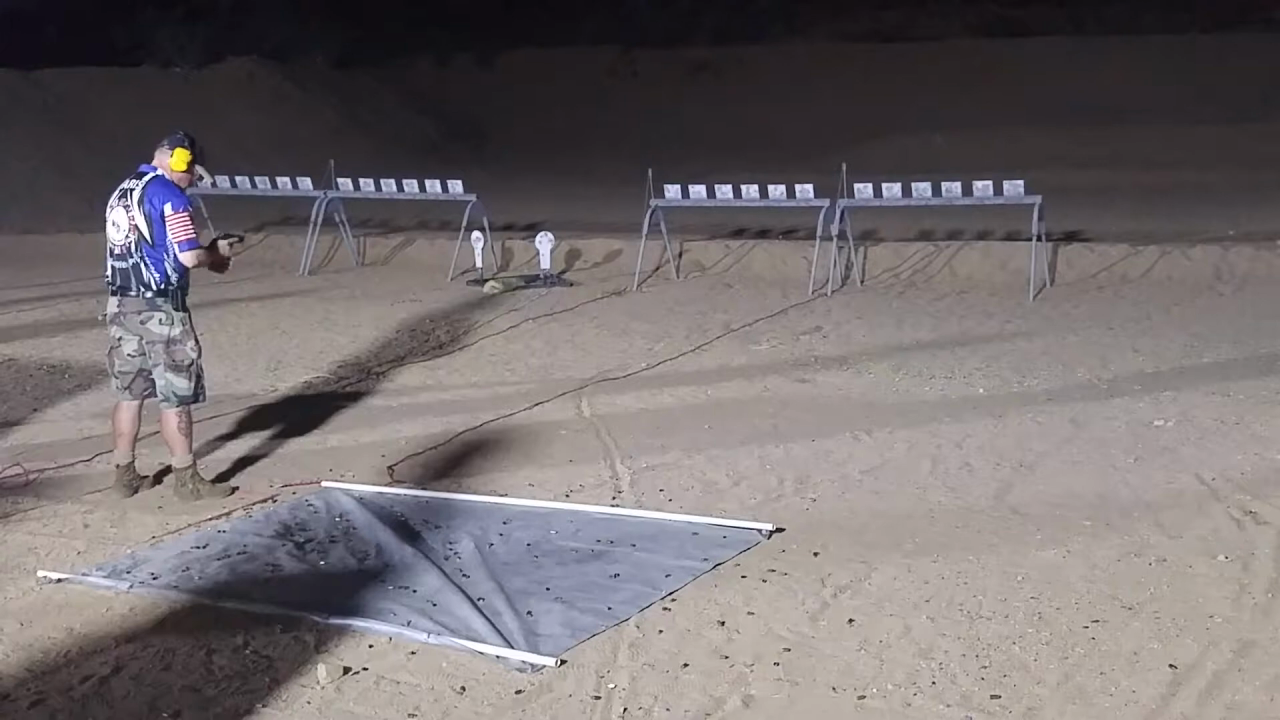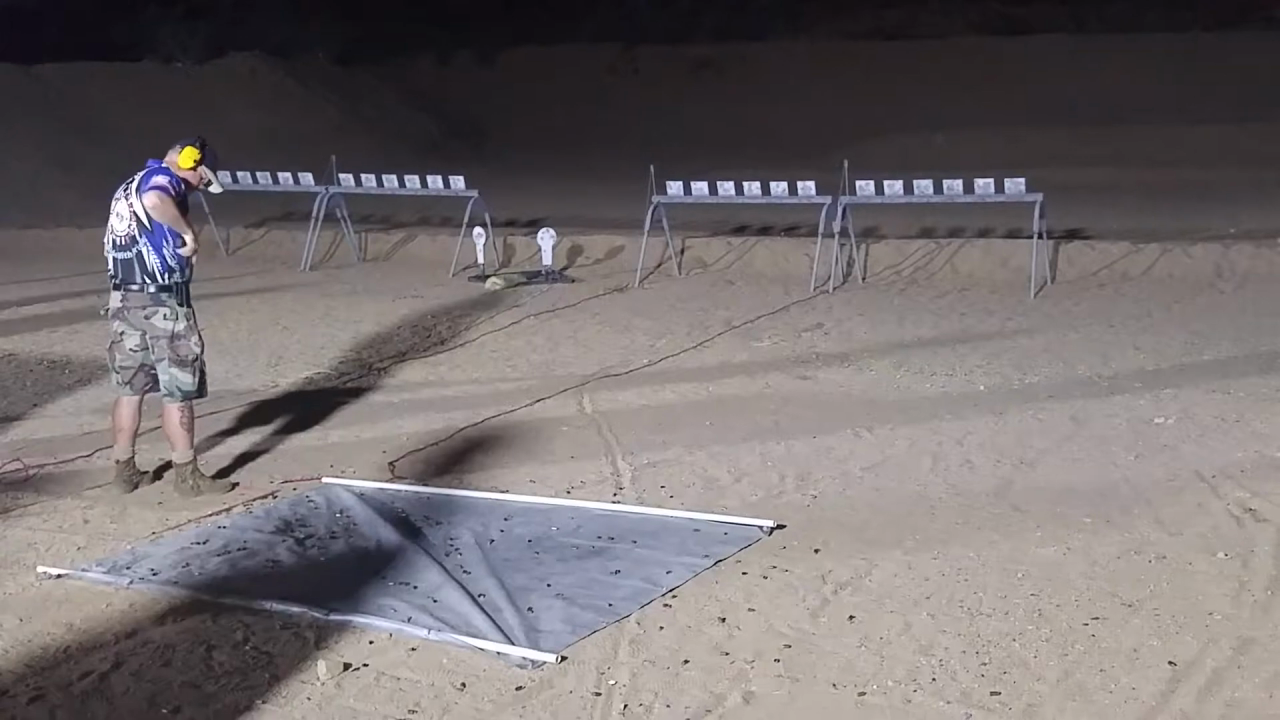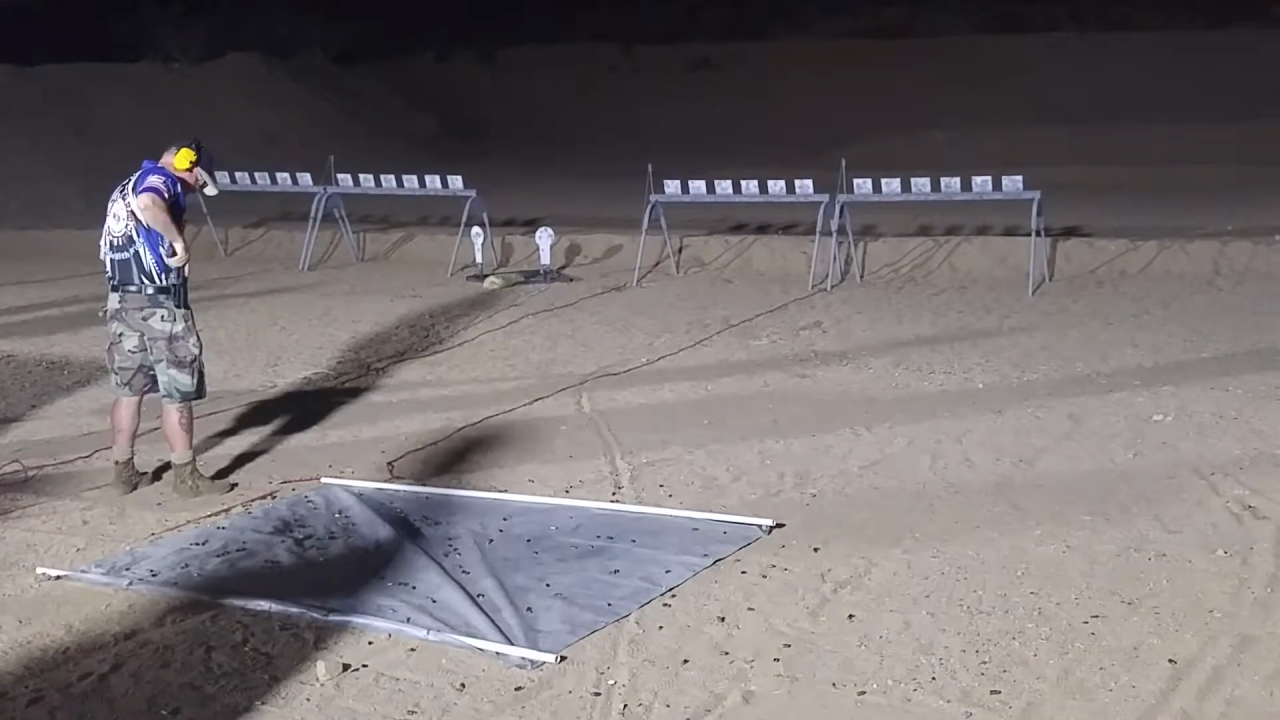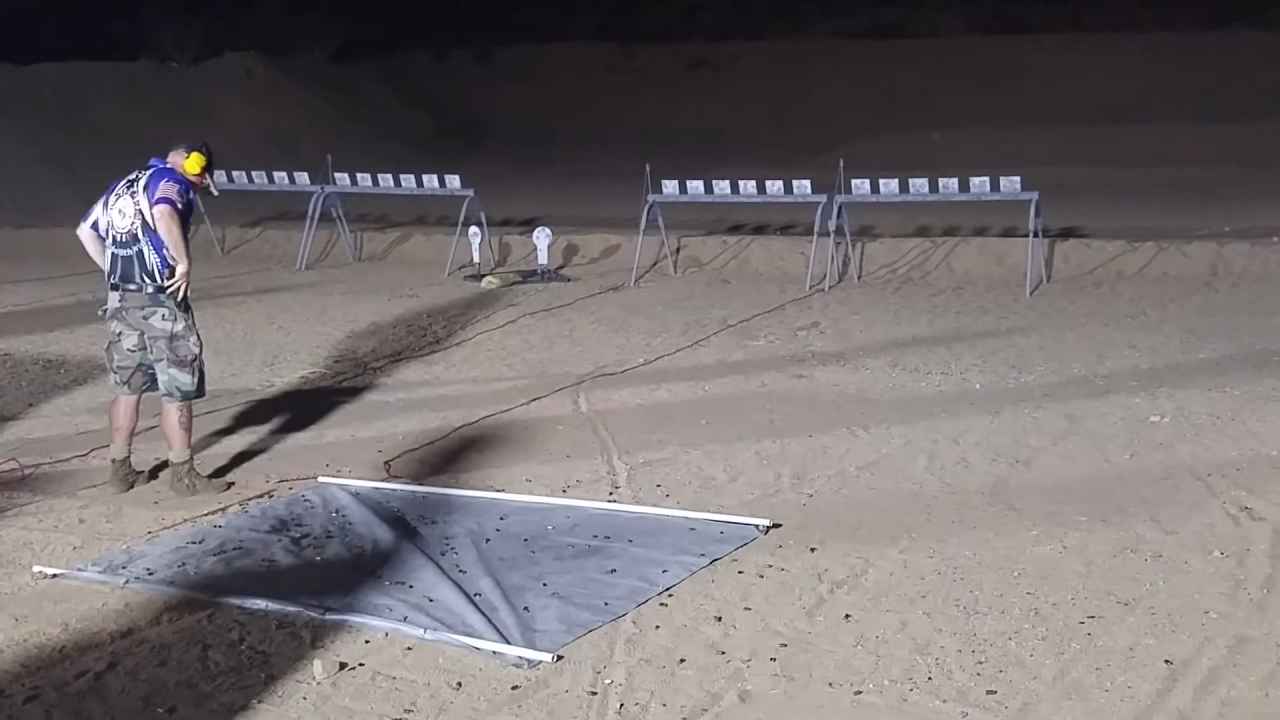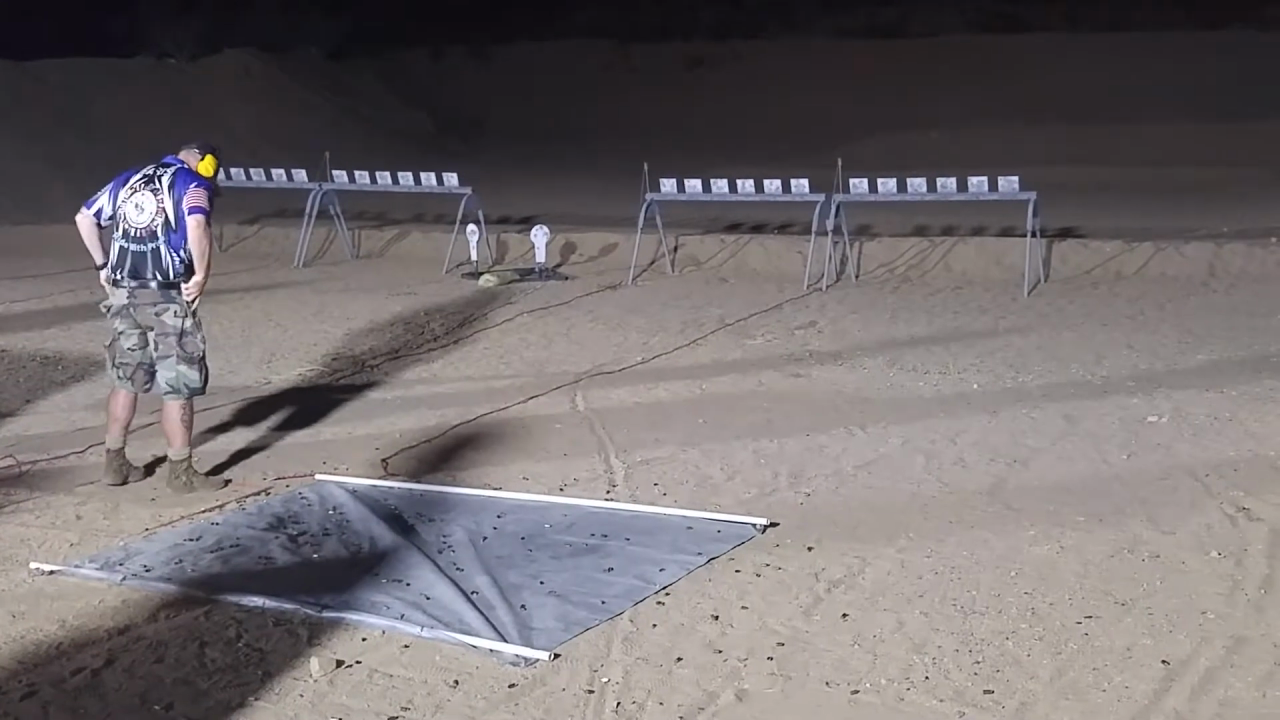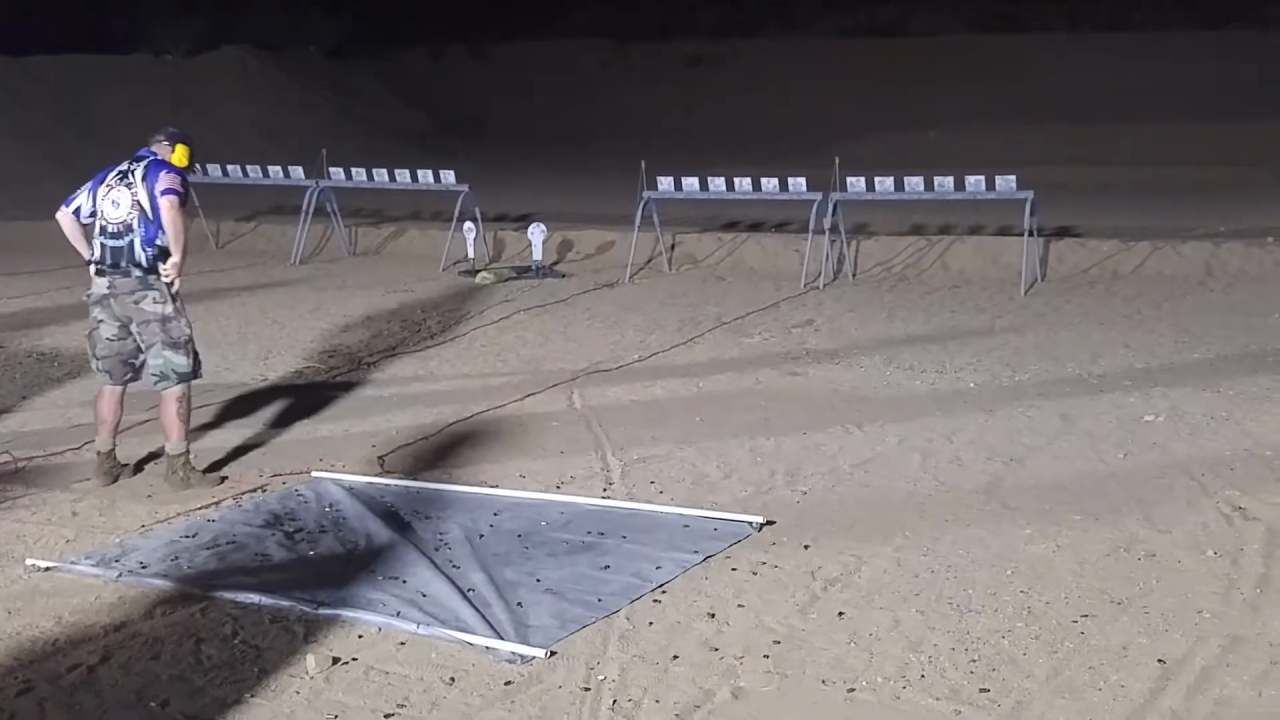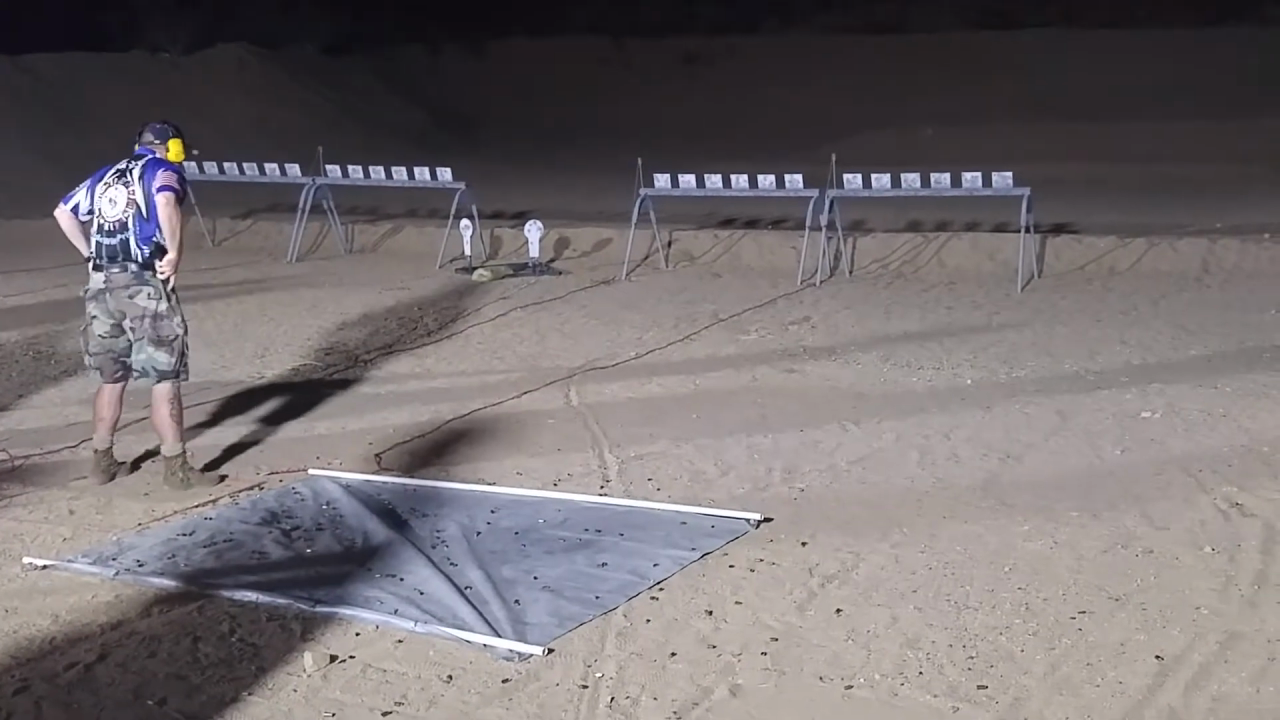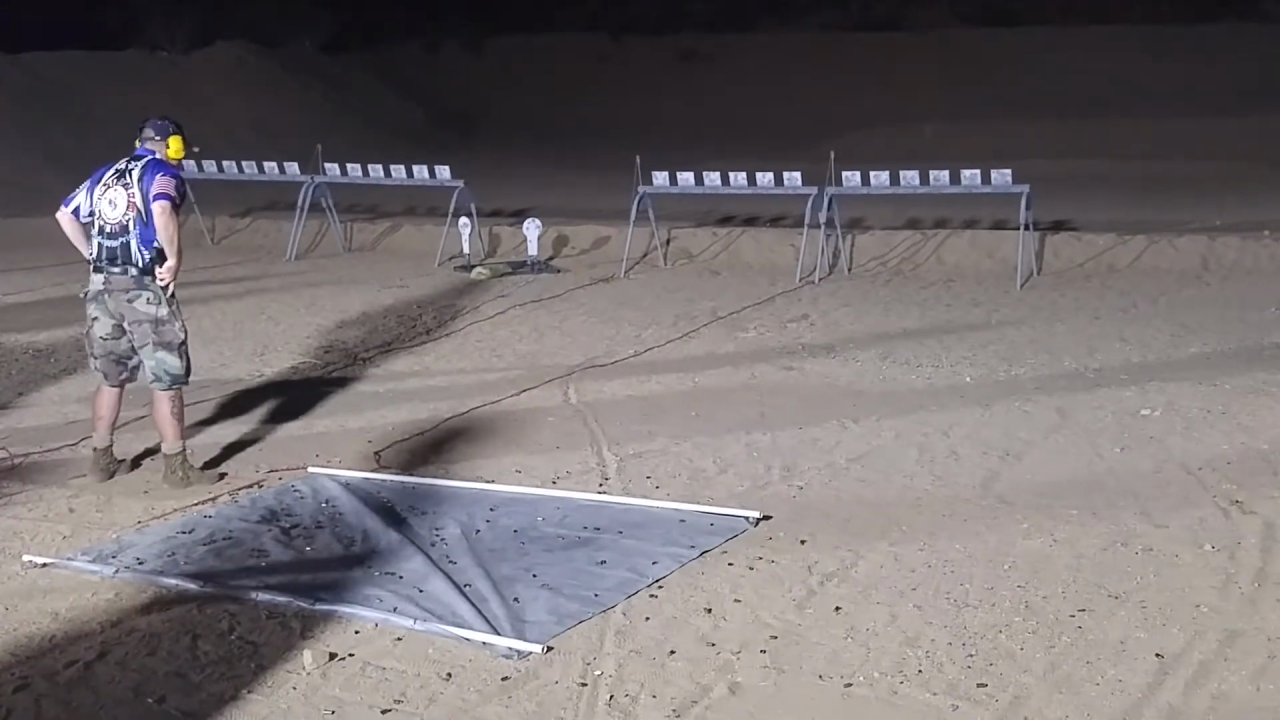
dt=0.4s
person 1, frame 1
left shoulder: (122, 191)
right shoulder: (169, 195)
right elbow: (188, 257)
left wrist: (207, 254)
right wrist: (217, 253)
left hip: (121, 303)
right hip: (160, 307)
left knee: (129, 393)
right knee: (176, 395)
left ankle: (125, 475)
right ankle: (187, 480)
person 1, frame 2
left shoulder: (129, 186)
right shoulder: (162, 178)
left elbow: (112, 243)
right elbow: (154, 203)
right wrist: (187, 232)
left hip: (122, 298)
right hip: (162, 301)
left knee: (130, 388)
right knee: (178, 390)
left ankle: (124, 470)
right ankle: (187, 476)
person 1, frame 3
left shoulder: (124, 188)
right shoulder: (160, 179)
left elbow: (106, 249)
right elbow: (148, 205)
right wrist: (179, 241)
left hip: (121, 300)
right hip: (160, 302)
left knee: (129, 389)
right knee: (177, 392)
left ankle: (124, 471)
right ankle: (186, 477)
person 1, frame 4
left shoulder: (124, 185)
right shoulder: (172, 180)
left elbow: (86, 231)
right elbow: (163, 215)
right wrist: (183, 263)
left hip: (120, 298)
right hip: (160, 299)
left knee: (127, 387)
right knee: (177, 390)
left ankle: (120, 469)
right ankle: (183, 475)
person 1, frame 5
left shoulder: (129, 179)
right shoulder: (193, 183)
left elbow: (85, 217)
right elbow: (196, 225)
left wrist: (103, 265)
right wrist: (201, 275)
left hip: (122, 293)
right hip: (166, 295)
left knee: (126, 380)
right knee: (179, 387)
left ankle: (115, 462)
right ankle: (181, 472)
person 1, frame 6
left shoulder: (108, 177)
right shoulder: (166, 172)
left elbow: (65, 214)
right elbow: (170, 206)
left wrist: (91, 259)
right wrist: (177, 257)
left hip: (106, 286)
right hip: (148, 286)
left knee: (112, 380)
right knee: (174, 379)
left ankle: (105, 463)
right ankle: (178, 467)
person 1, frame 7
left shoulder: (106, 174)
right shoulder: (164, 170)
left elbow: (64, 212)
right elbow: (165, 202)
left wrist: (92, 256)
right wrist: (174, 254)
left hip: (103, 283)
right hip: (144, 283)
left knee: (111, 377)
right knee: (164, 377)
left ankle: (102, 461)
right ankle: (176, 468)
person 1, frame 8
left shoulder: (106, 174)
right shoulder: (164, 172)
left elbow: (65, 214)
right elbow: (162, 211)
left wrist: (92, 257)
right wrist: (173, 260)
left hip: (102, 285)
right hip: (144, 287)
left knee: (112, 377)
right knee: (166, 379)
left ankle: (101, 459)
right ankle: (176, 467)
